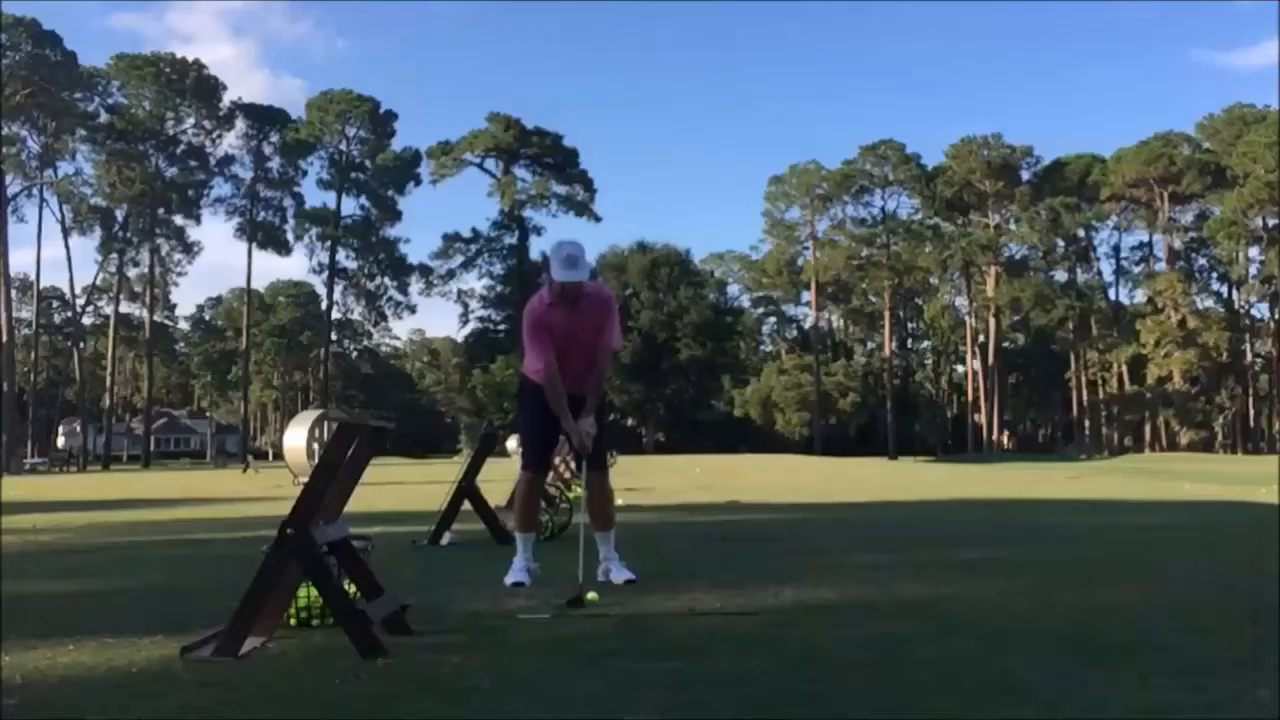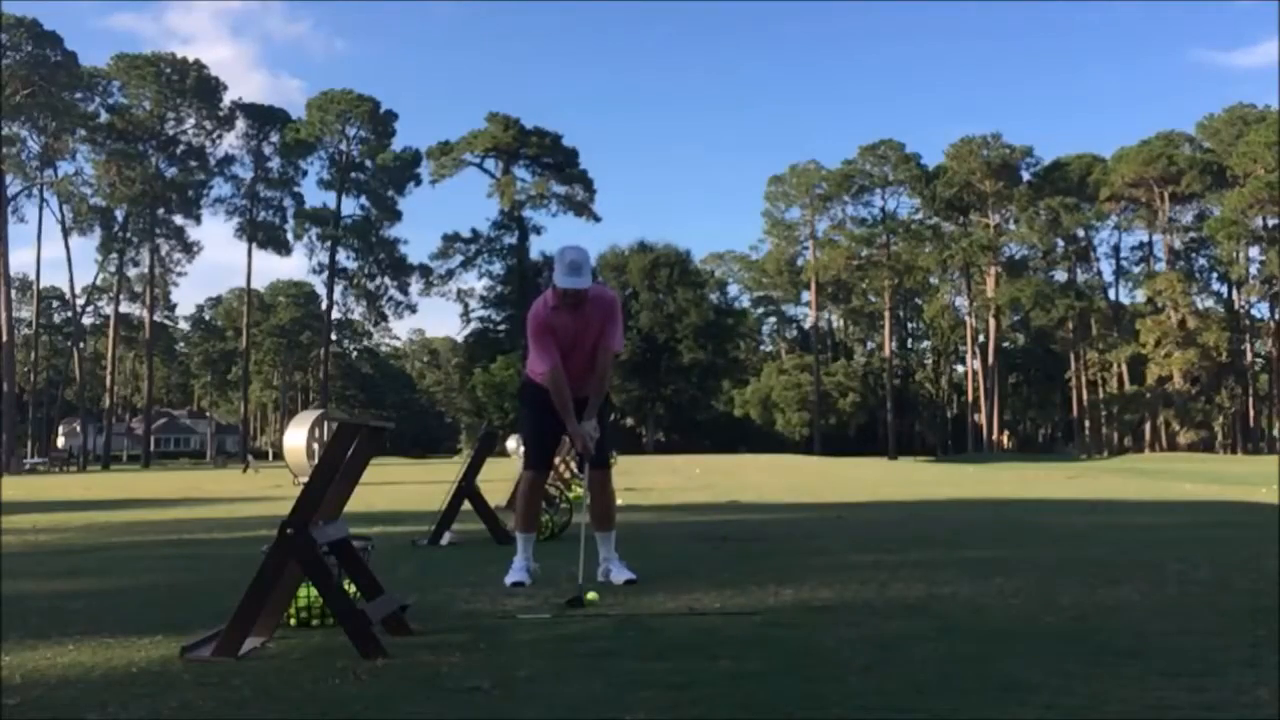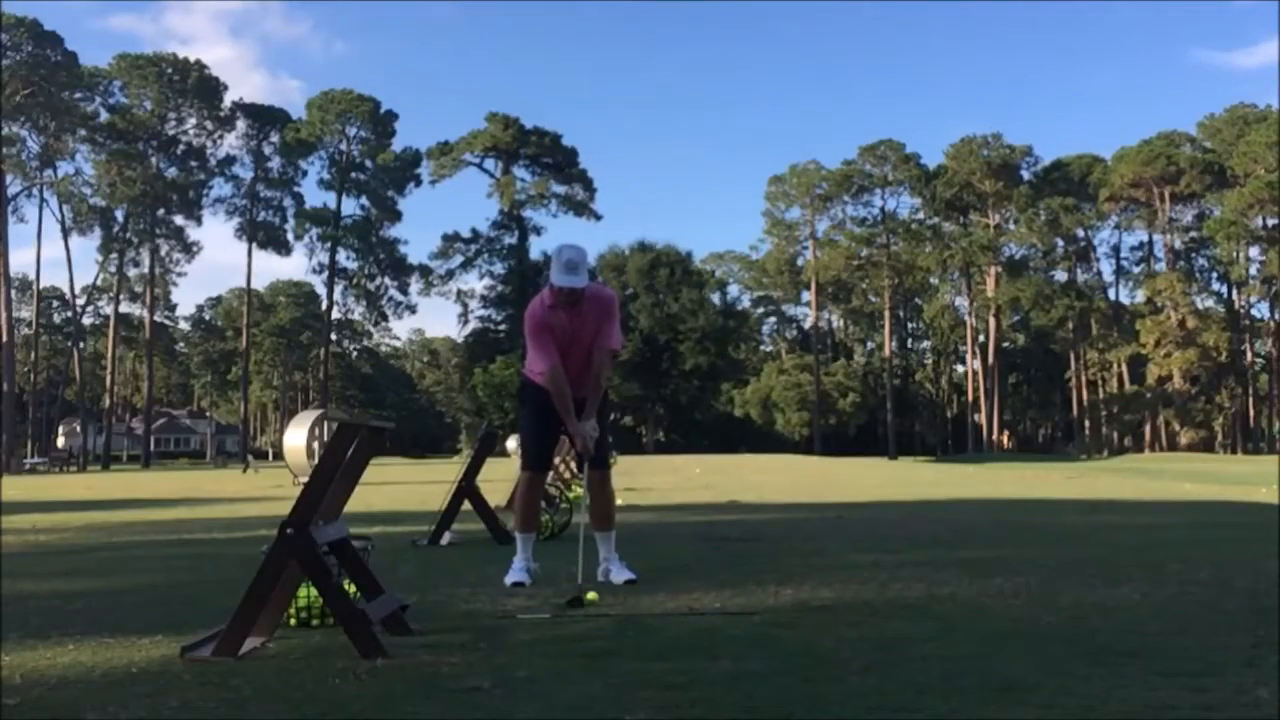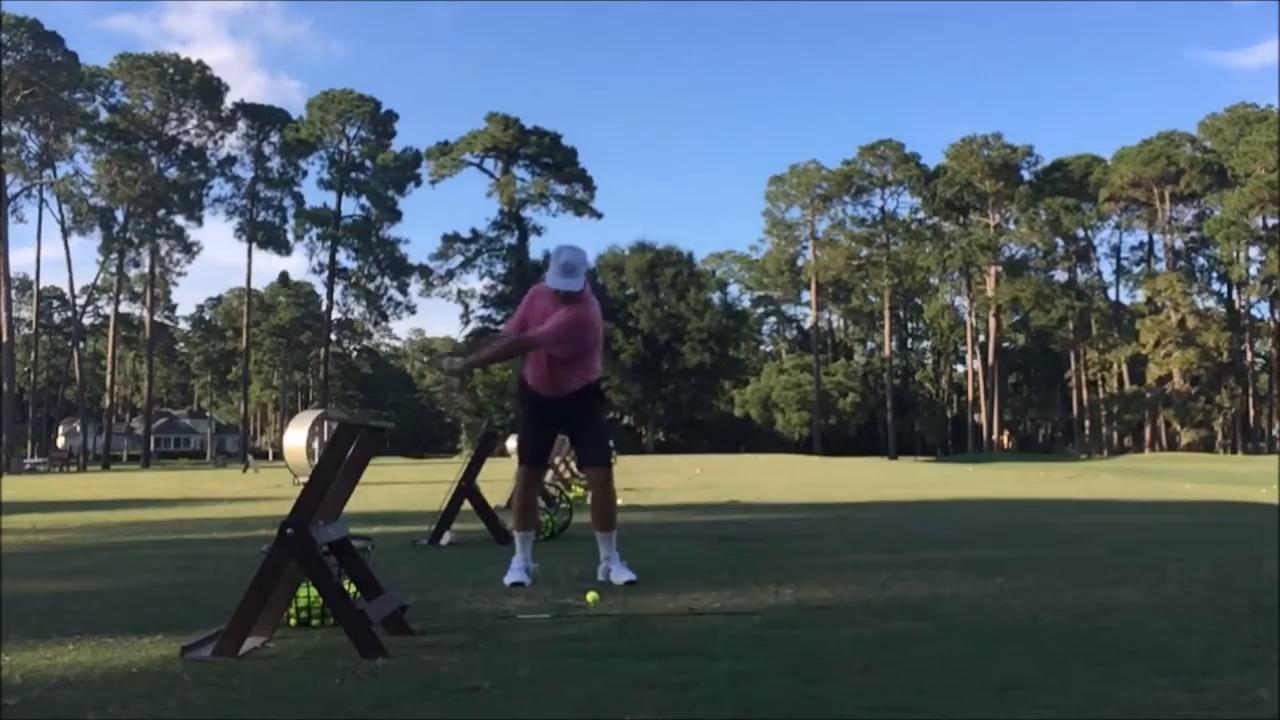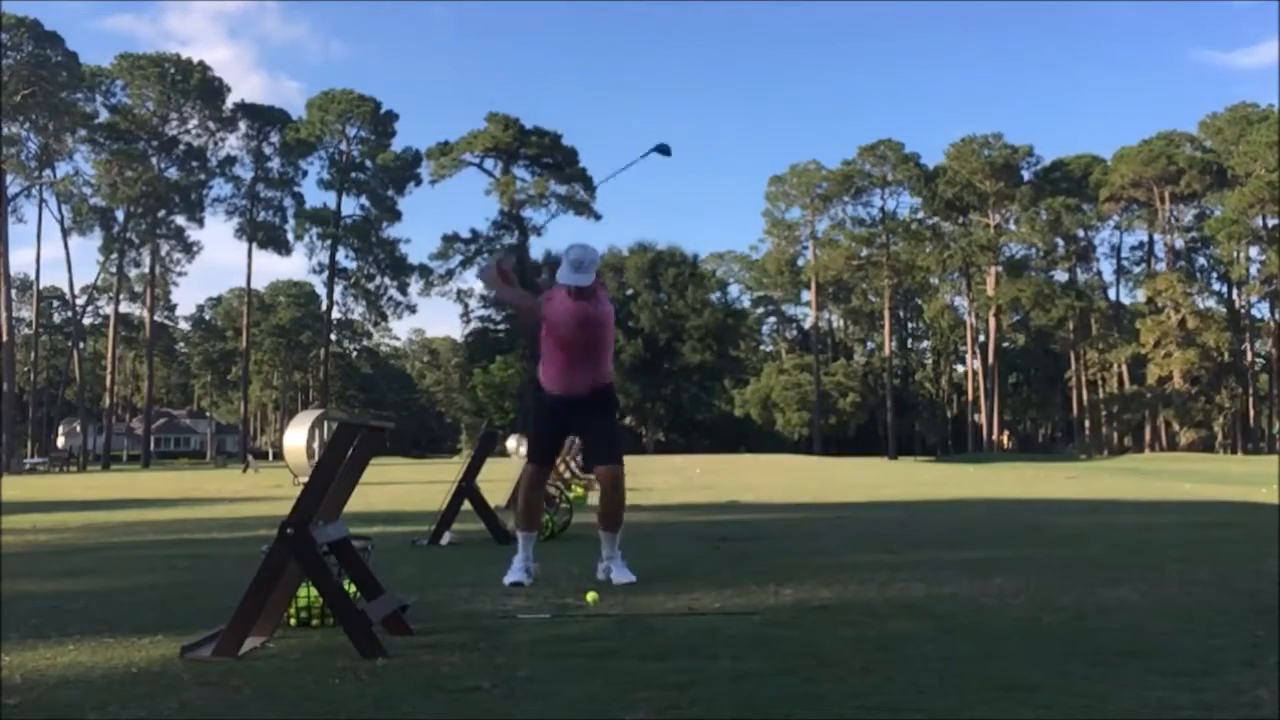
dt=0.5s
person 1, frame 1
left shoulder: (603, 300)
right shoulder: (535, 311)
left elbow: (602, 361)
right elbow: (548, 372)
left wrist: (588, 415)
right wrist: (568, 424)
left hip: (587, 394)
right hip: (540, 393)
left knee: (597, 474)
right knee: (532, 473)
left ankle: (609, 560)
right ankle: (522, 560)
person 1, frame 2
left shoulder: (608, 303)
right shoulder: (540, 313)
left elbow: (604, 364)
right elbow: (554, 375)
left wrist: (591, 418)
right wrist: (572, 428)
left hip: (590, 394)
right hip: (543, 393)
left knee: (600, 474)
right knee: (534, 473)
left ankle: (609, 560)
right ankle: (523, 560)
person 1, frame 3
left shoulder: (605, 301)
right shoulder: (537, 312)
left elbow: (601, 362)
right elbow: (553, 373)
left wrist: (589, 417)
right wrist: (571, 427)
left hip: (588, 394)
right hip: (541, 394)
left knee: (600, 475)
right knee: (532, 475)
left ankle: (609, 560)
right ankle: (522, 561)
person 1, frame 4
left shoulder: (583, 313)
right shoulder: (538, 293)
left elbow: (521, 343)
right elbow: (510, 333)
left wrist: (467, 362)
right wrist: (472, 362)
left hip: (581, 397)
right hip: (537, 395)
left knee: (601, 476)
right knee: (528, 476)
left ankle: (610, 560)
right ankle: (522, 560)
person 1, frame 5
left shoulder: (595, 310)
right shoulder: (560, 293)
left elbow: (535, 309)
left wrist: (497, 285)
right wrist: (507, 277)
left hip: (593, 401)
right hip: (551, 399)
left knee: (611, 476)
right knee: (532, 477)
left ankle: (611, 559)
right ankle: (522, 559)
